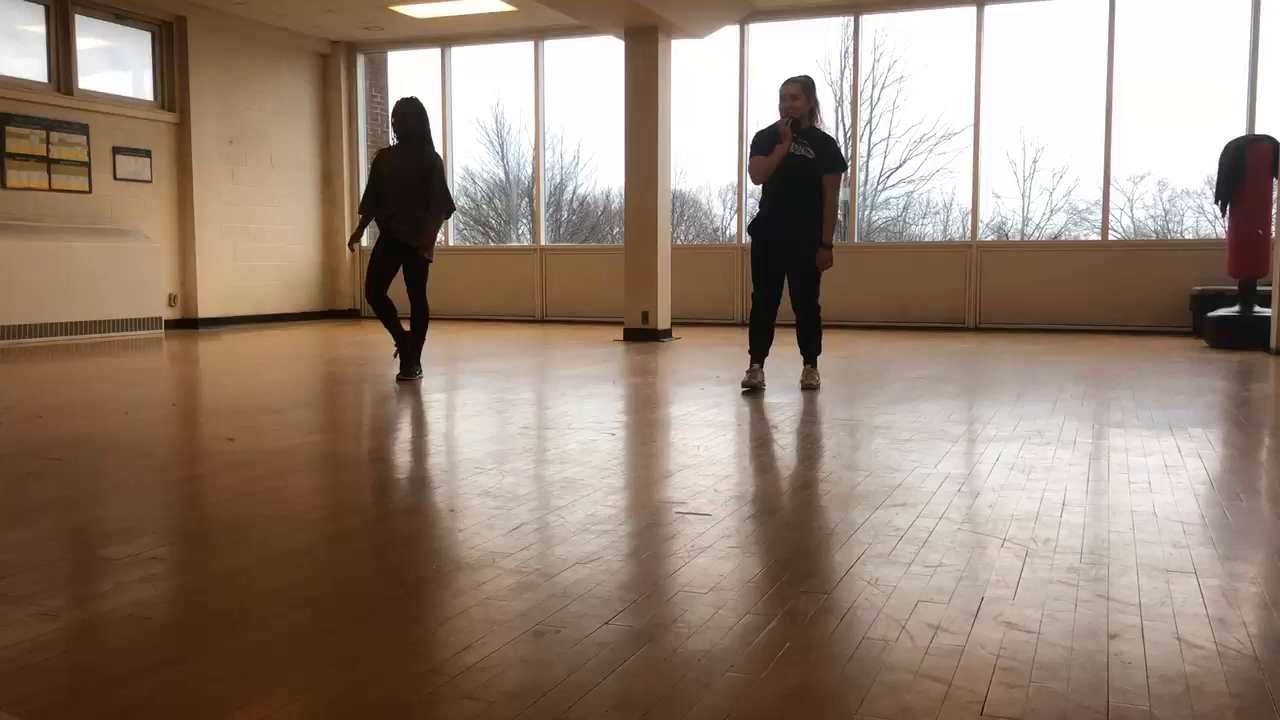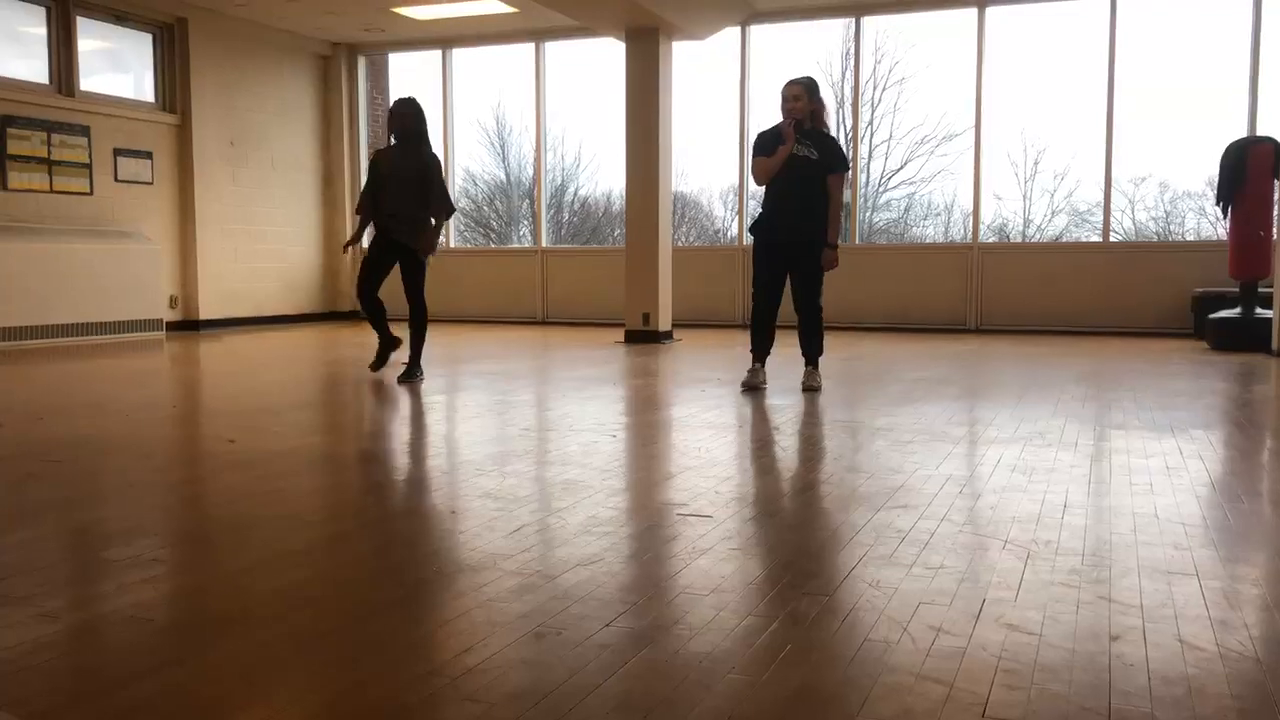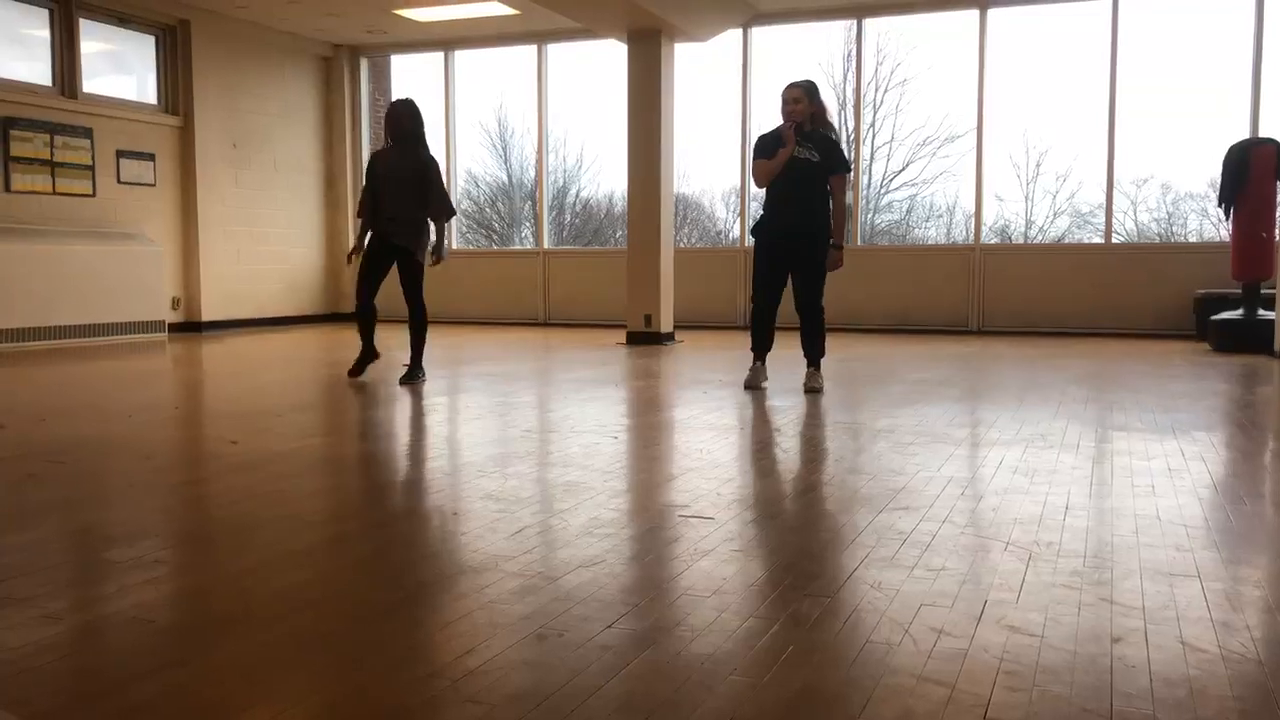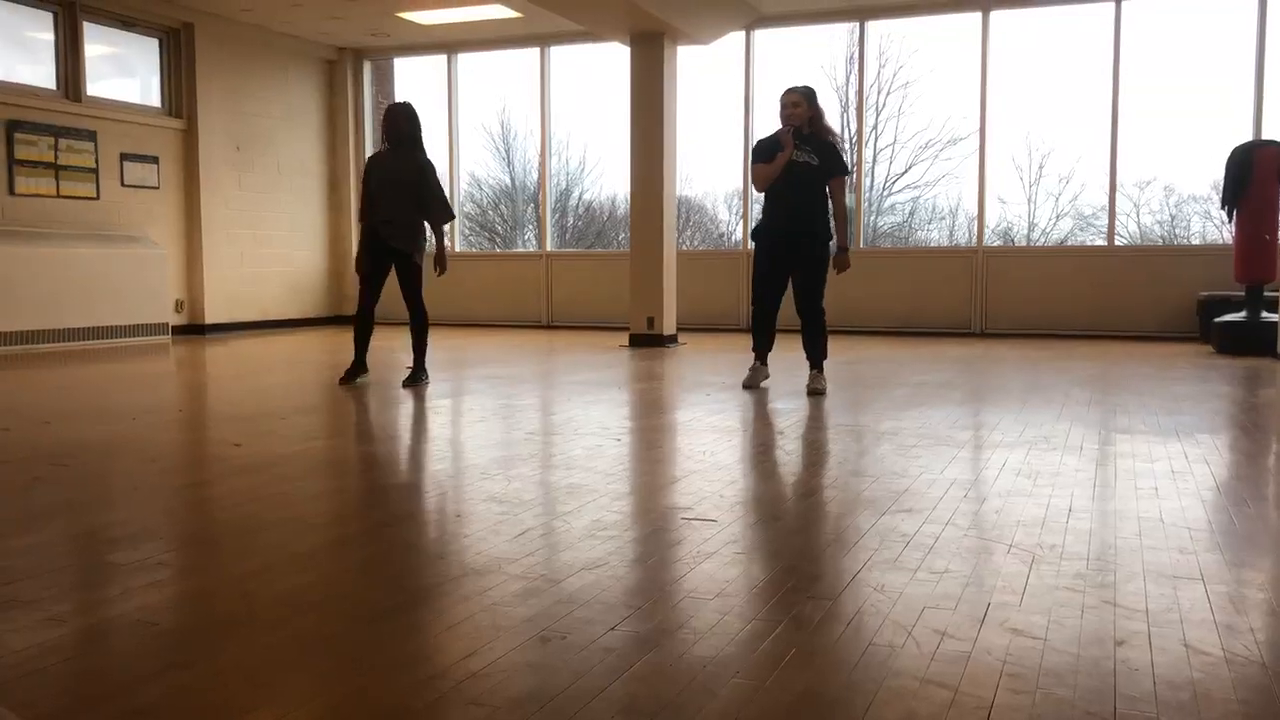
dt=0.1s
person 1, frame 1
left shoulder: (824, 145)
right shoulder: (765, 138)
left elbow: (831, 198)
right elbow: (757, 175)
left wrist: (826, 243)
right wrist: (784, 144)
left hip: (807, 237)
right hip: (768, 233)
left knee: (806, 303)
right knee: (763, 302)
left ankle: (810, 366)
right ankle: (756, 366)
person 1, frame 2
left shoulder: (827, 145)
right shoulder: (768, 139)
left elbow: (835, 198)
right elbow: (760, 177)
left wrist: (831, 244)
right wrist: (787, 145)
left hip: (810, 238)
right hip: (770, 233)
left knee: (808, 303)
right knee: (764, 301)
left ankle: (812, 367)
right ankle: (757, 365)
person 1, frame 3
left shoulder: (827, 146)
right shoulder: (768, 141)
left elbow: (838, 199)
right elbow: (761, 178)
left wrist: (837, 244)
right wrist: (787, 147)
left hip: (812, 238)
right hip: (771, 234)
left knee: (809, 305)
right knee: (763, 301)
left ankle: (814, 369)
right ankle: (758, 363)
person 1, frame 4
left shoulder: (826, 149)
right shoulder: (767, 146)
left elbow: (838, 202)
right elbow: (760, 183)
left wrist: (842, 246)
right wrist: (786, 151)
left hip: (812, 241)
right hip: (771, 237)
left knee: (810, 307)
right knee: (763, 303)
left ankle: (816, 371)
right ankle: (760, 363)
person 2, frame 1
left shoulder: (429, 159)
right shoulder: (384, 158)
left elbow: (440, 203)
right elbow: (372, 199)
left wrist: (432, 232)
right wrist: (360, 231)
left hip: (417, 237)
right hip: (388, 235)
left knee: (417, 297)
right knee: (373, 291)
left ankle: (413, 361)
right ankle: (402, 339)
person 2, frame 2
left shoulder: (427, 159)
right shoulder: (381, 158)
left elbow: (440, 204)
right elbow: (369, 199)
left wrist: (434, 234)
right wrist: (359, 233)
left hip: (415, 238)
right hip: (384, 235)
left knee: (414, 298)
right knee: (364, 289)
left ankle: (414, 362)
right ankle: (386, 340)
person 2, frame 3
left shoulder: (424, 161)
right shoulder: (378, 160)
left elbow: (438, 205)
right elbow: (367, 204)
left wrist: (439, 241)
right wrist: (360, 241)
left hip: (411, 239)
right hip: (381, 237)
left knee: (413, 301)
right knee: (362, 295)
left ankle: (416, 364)
right ankle: (367, 349)
person 2, frame 4
left shoulder: (421, 165)
right shoulder: (375, 163)
left elbow: (436, 209)
right elbow: (366, 209)
left wrist: (440, 247)
right wrist: (361, 248)
left hip: (408, 242)
right hip: (377, 241)
left knee: (414, 302)
right knee: (365, 302)
left ankle: (419, 367)
right ankle: (359, 362)
